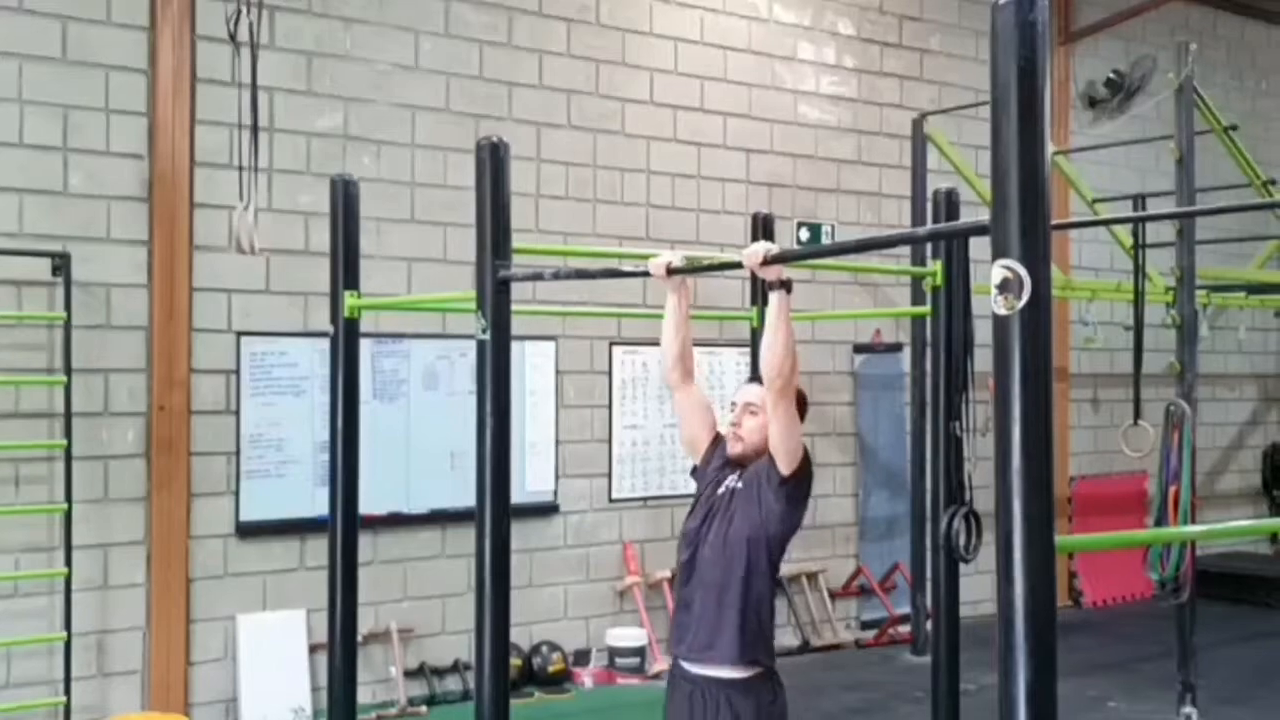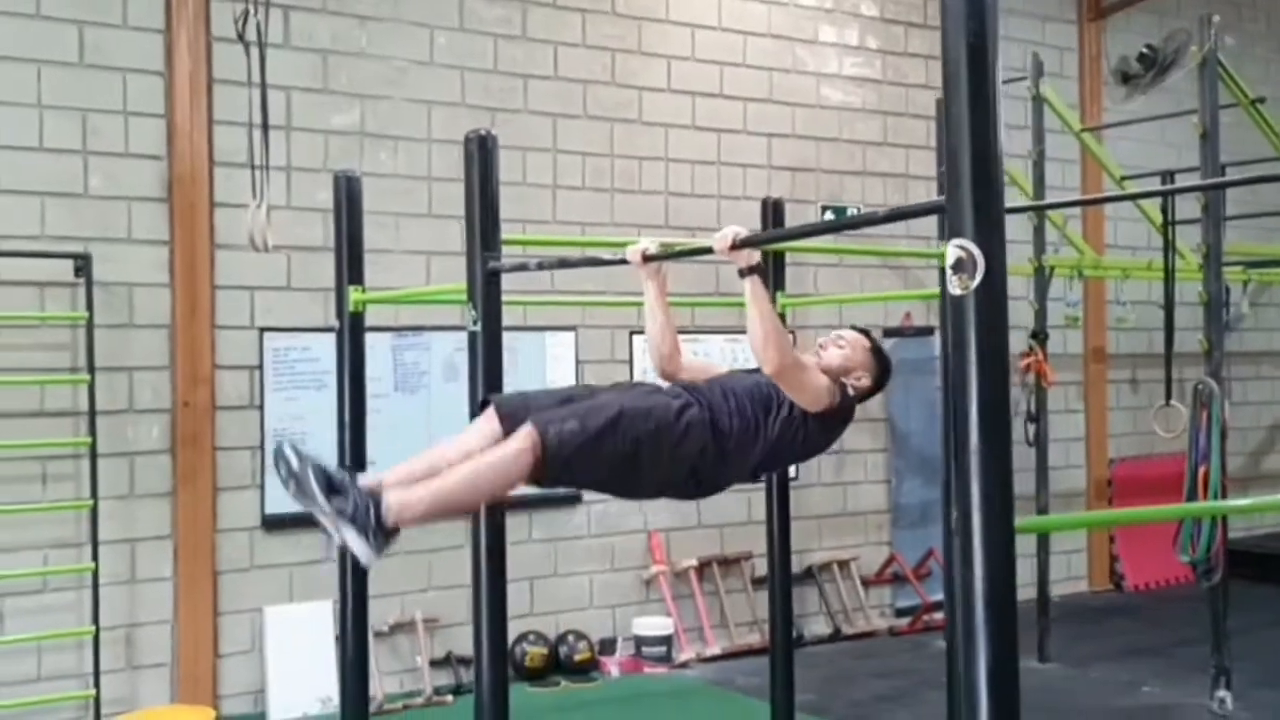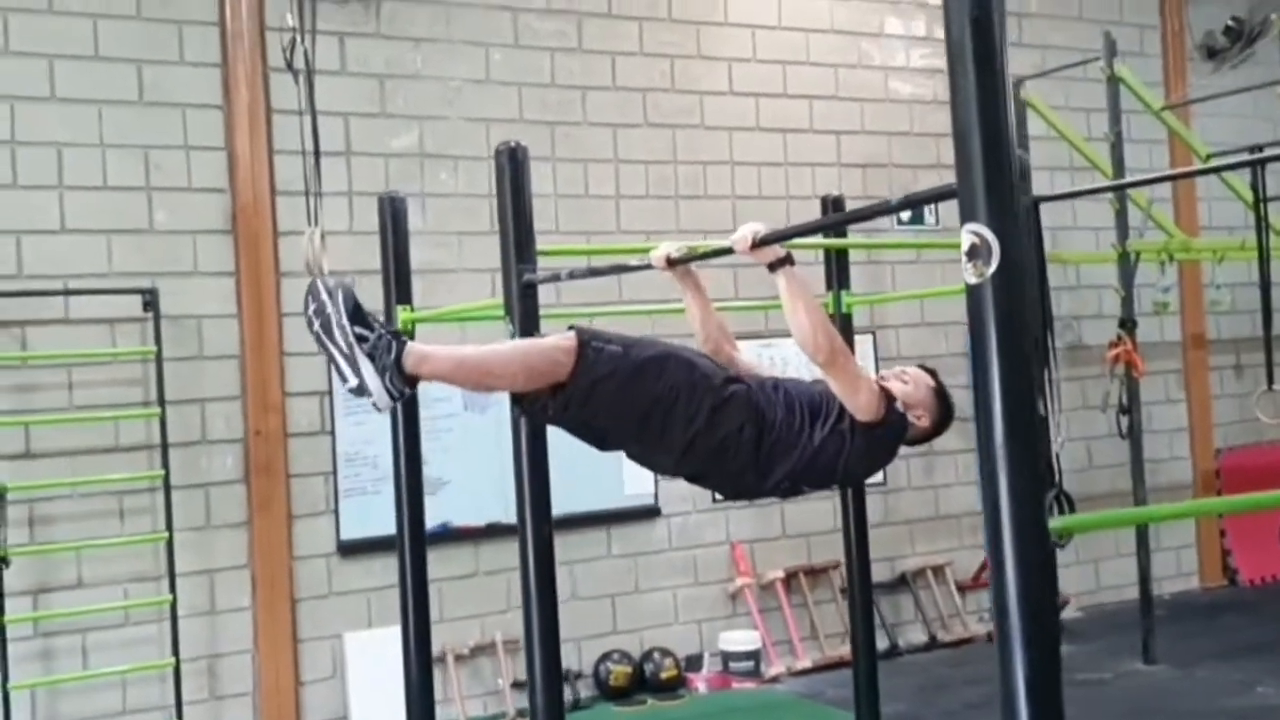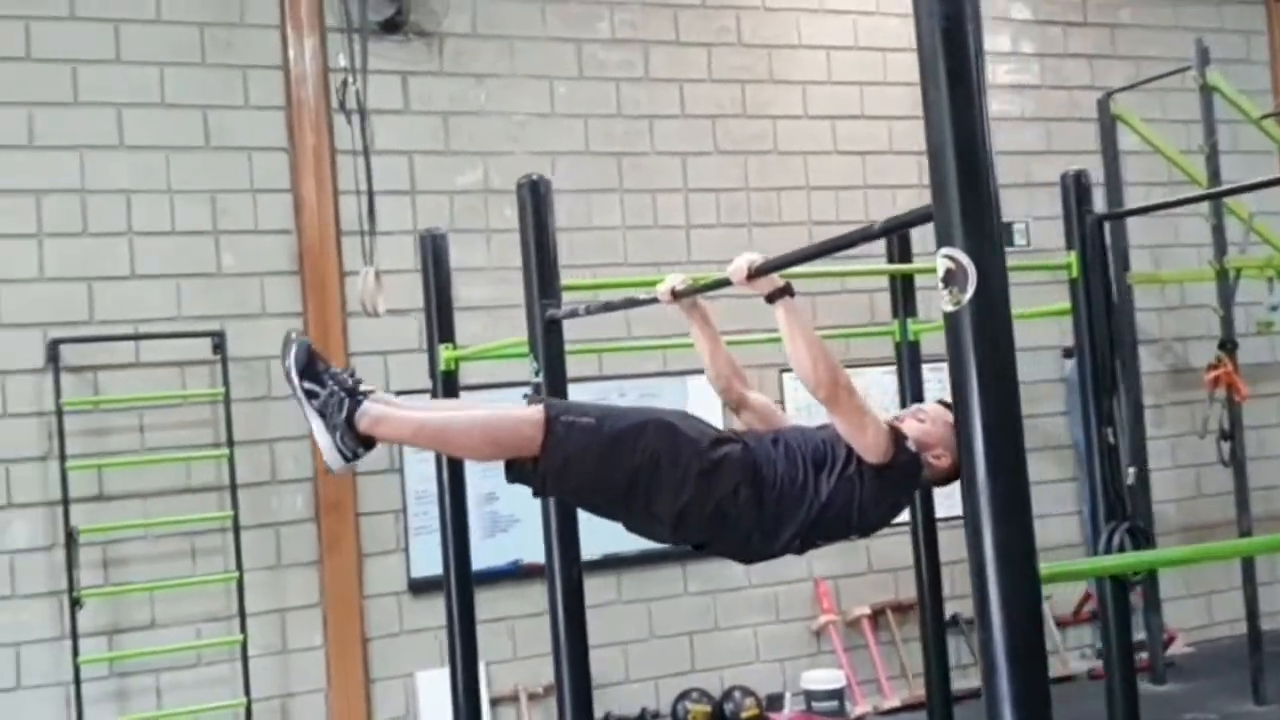
dt=1s
person 1, frame 1
left shoulder: (782, 482)
right shoulder: (717, 470)
left elbow: (778, 387)
right elbow: (679, 380)
left wrist: (777, 287)
right wrist: (676, 291)
right hip: (686, 680)
person 1, frame 2
left shoulder: (824, 409)
right shoulder: (775, 392)
left elbow: (776, 363)
right elbow: (670, 363)
left wrist: (751, 271)
right wrist: (655, 278)
left hip: (691, 436)
right hip: (670, 418)
left knee: (532, 441)
right knee: (503, 416)
left ankle: (377, 515)
right ankle: (363, 491)
person 1, frame 3
left shoulder: (874, 428)
right shoulder: (814, 410)
left elbow: (826, 352)
right elbow: (724, 355)
left wrist: (778, 263)
right wrist: (686, 279)
left hip: (727, 426)
right hip: (708, 422)
left knee: (566, 352)
right knee: (552, 367)
left ankle: (397, 359)
right ankle: (390, 359)
person 1, frame 4
left shoulder: (890, 470)
right shoulder: (833, 453)
left elbow: (831, 390)
right elbow: (738, 394)
left wrist: (778, 295)
right wrist: (694, 313)
left hip: (725, 487)
right hip: (713, 482)
left knee: (536, 426)
right knee: (527, 422)
left ankle: (359, 421)
right ankle: (360, 406)
